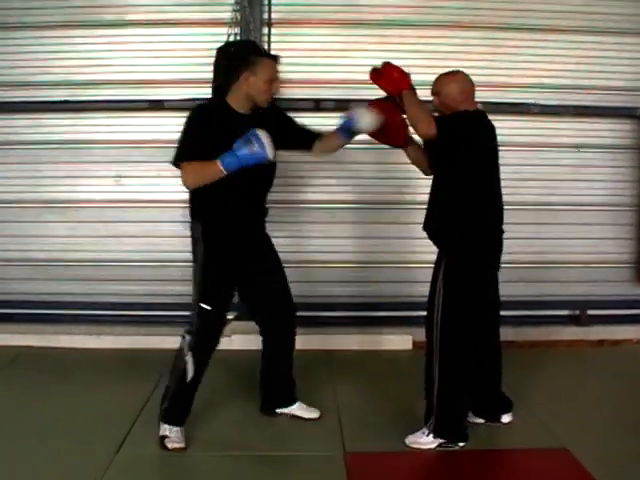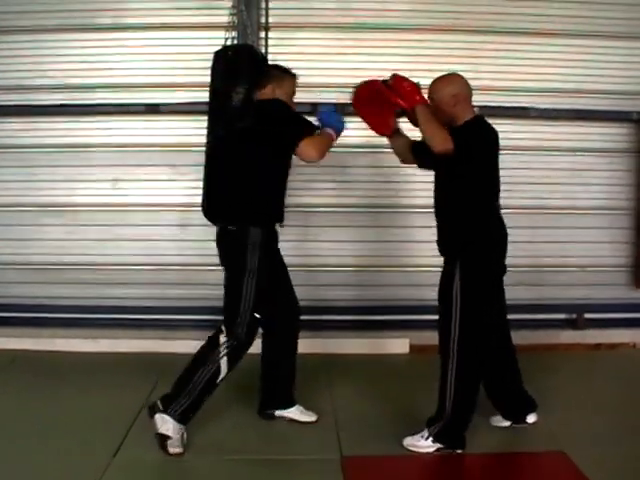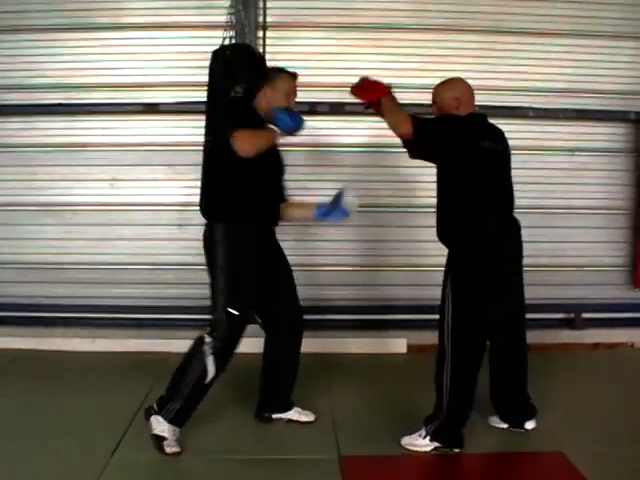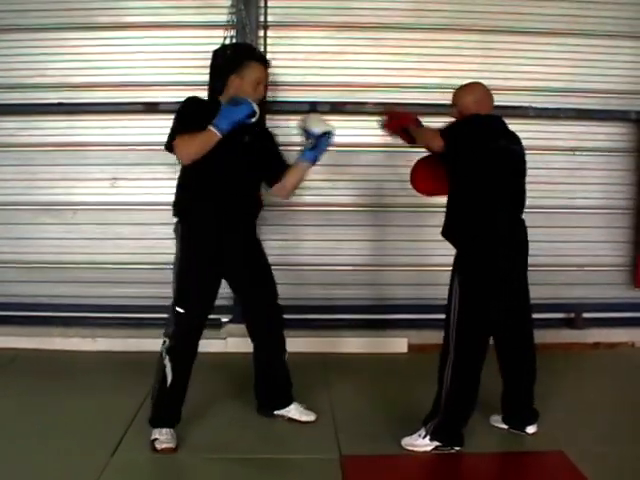
dt=0.3s
person 1, frame 1
left shoulder: (270, 119)
right shoulder: (205, 117)
left elbow: (316, 143)
right elbow: (190, 176)
left wrist: (349, 128)
right wrist: (231, 159)
left hip: (251, 233)
right hip: (214, 234)
left knee: (280, 315)
right knee: (205, 326)
left ankle: (279, 398)
right ankle: (172, 418)
person 1, frame 2
left shoulder: (237, 119)
right shoulder: (272, 112)
right elbow: (312, 151)
right wrist: (331, 128)
left hip: (247, 232)
right hip: (251, 234)
left knee: (285, 316)
right knee: (239, 329)
left ankle: (277, 400)
right ankle: (171, 412)
person 1, frame 3
left shoulder: (268, 137)
right shoulder: (244, 116)
left elbow: (275, 207)
right elbow: (244, 146)
left wrist: (319, 212)
right wrist: (278, 127)
left hip: (261, 238)
right hip: (231, 235)
left knee: (286, 321)
right knee: (227, 328)
left ankle: (275, 403)
right ankle: (166, 414)
person 1, frame 4
left shoulder: (258, 134)
right shoulder: (197, 111)
left elbow: (282, 188)
right elbow: (184, 153)
left wrist: (310, 155)
right wrist: (223, 123)
left hip: (241, 236)
right hip: (197, 234)
left knee: (268, 321)
right knee: (184, 328)
left ankle: (277, 400)
right ankle: (163, 420)
person 2, frame 1
left shoulder: (472, 126)
right shoulder: (468, 131)
left elbow: (428, 131)
right elbow: (434, 166)
left wrist: (401, 90)
left hip: (466, 247)
right hip: (480, 243)
left knee: (447, 333)
right knee: (481, 326)
left ankle: (445, 428)
right ankle: (493, 405)
person 2, frame 2
left shoulder: (479, 134)
right shoulder: (458, 133)
left elbow: (441, 146)
right elbow: (415, 155)
left wrist: (415, 105)
right wrist: (390, 127)
left hip: (474, 251)
right hip: (478, 247)
left knee: (461, 339)
right knee: (491, 328)
left ankle: (447, 432)
right ankle: (519, 406)
person 2, frame 3
left shoulder: (455, 130)
right shoulder: (492, 135)
left elbow: (406, 128)
left wrist: (381, 97)
right wrist: (444, 158)
left hip: (473, 251)
right hip: (505, 244)
left knee: (460, 341)
right knee: (508, 330)
left ankle: (444, 431)
right ankle: (517, 411)
person 2, frame 4
left shoulder: (477, 129)
right shoulder: (509, 141)
left elbow: (434, 141)
left wrist: (405, 124)
right wrist: (455, 183)
left hip: (481, 251)
right hip: (512, 245)
left knee: (464, 339)
right knee: (514, 331)
left ankle: (444, 430)
right ankle: (520, 414)
